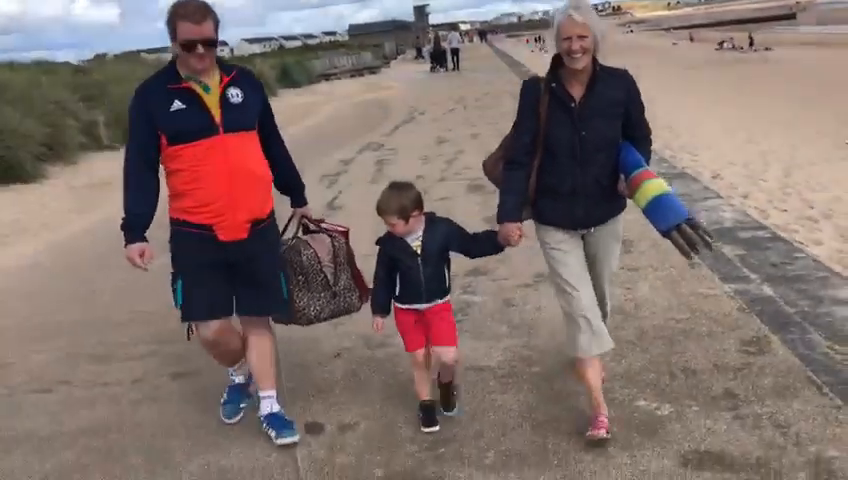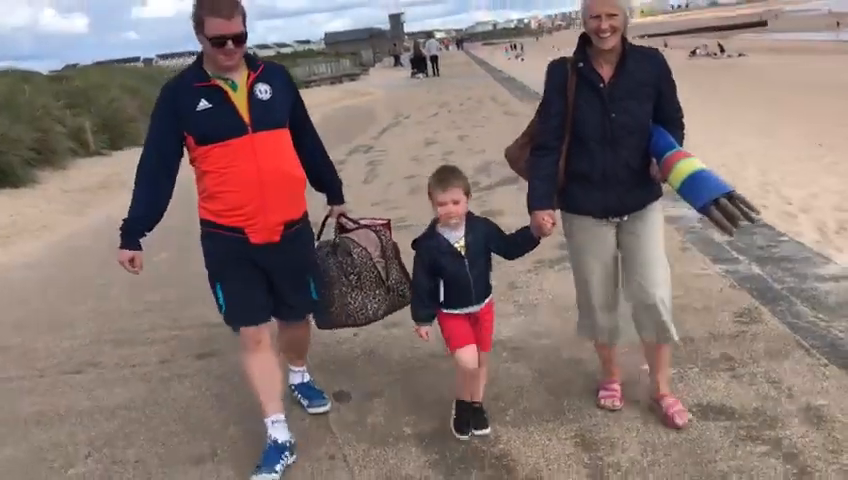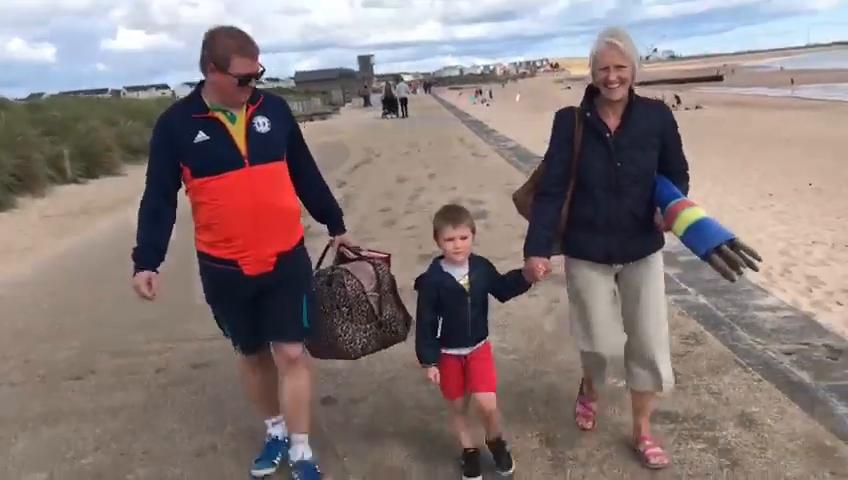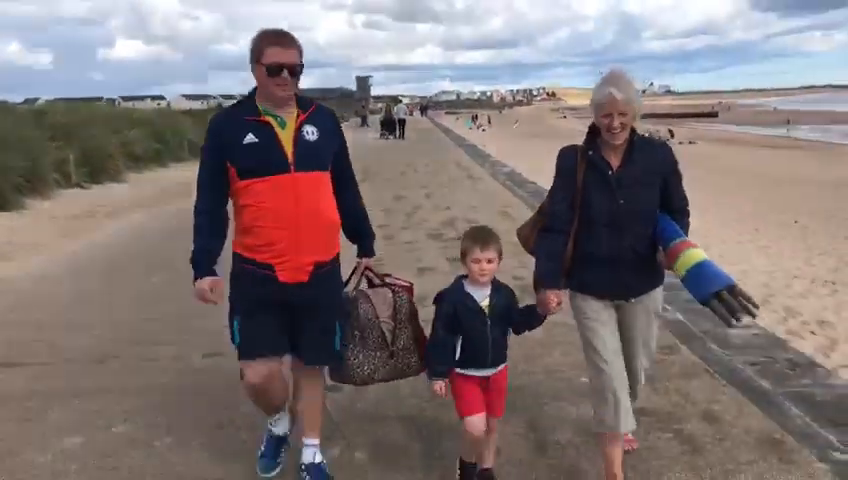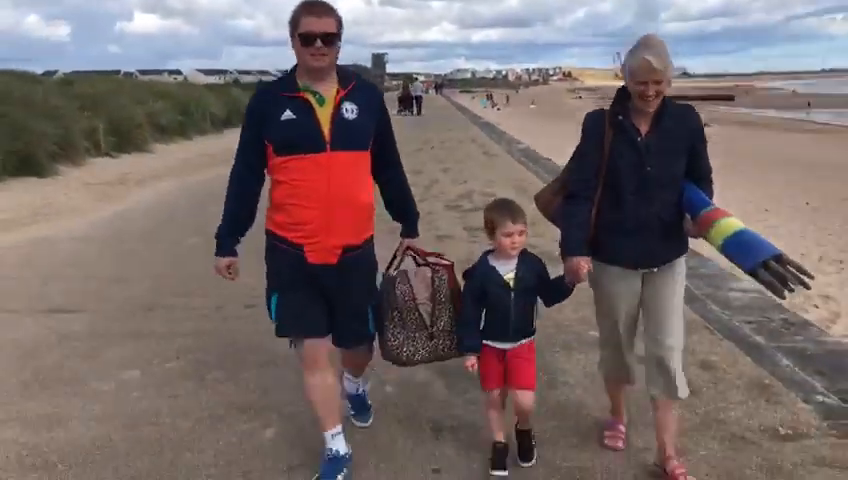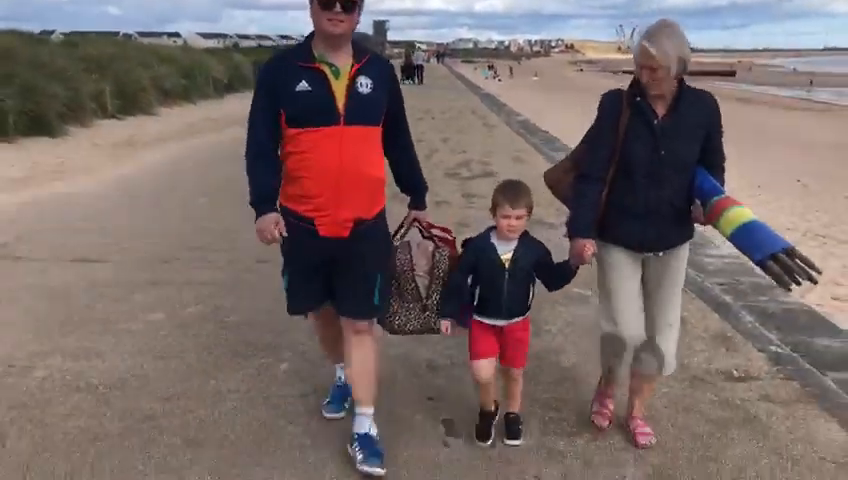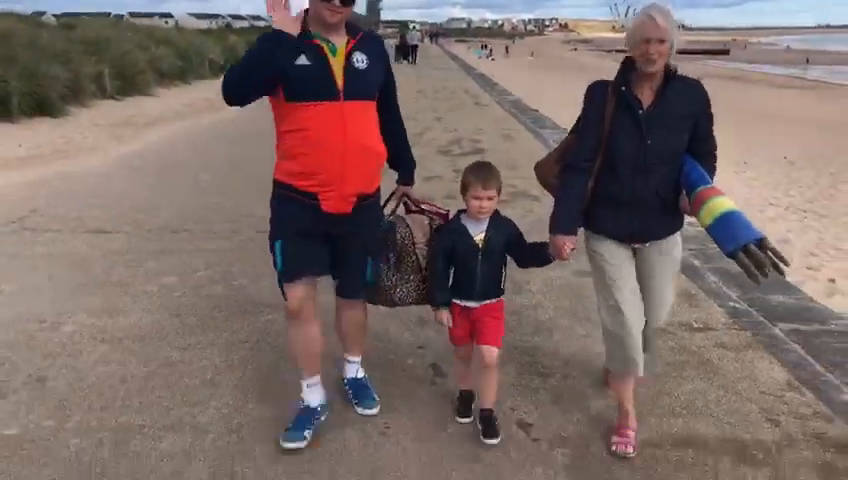
dt=0.4s
person 1, frame 1
left shoulder: (245, 83)
right shoulder: (153, 96)
left elbow: (273, 146)
right elbow: (140, 168)
left wrist: (298, 197)
right wrist: (135, 231)
left hip: (257, 229)
right hip: (195, 236)
left knee: (257, 321)
right knee: (211, 330)
left ankle: (269, 407)
right ankle: (238, 374)
person 1, frame 2
left shoulder: (275, 78)
right shoulder: (179, 95)
left elbow: (307, 142)
right elbow: (157, 168)
left wrist: (334, 194)
right wrist: (133, 234)
left hip: (290, 228)
right hip: (227, 238)
left knee: (295, 316)
right knee: (252, 334)
left ankle: (298, 375)
right ankle: (279, 438)
person 1, frame 3
left shoulder: (274, 109)
right shoulder: (176, 126)
left elbow: (305, 173)
right elbow: (159, 199)
left wrist: (335, 224)
right wrist: (147, 261)
left hip: (287, 259)
right hip: (225, 269)
left knee: (291, 354)
right knee: (253, 355)
right ankle: (276, 431)
person 1, frame 4
left shoulder: (323, 121)
right shoulder: (228, 127)
left elbow: (346, 190)
right elbow: (210, 202)
left wrist: (365, 246)
right wrist: (205, 265)
left hip: (320, 273)
right hip: (256, 274)
left knee: (311, 367)
right knee: (258, 375)
right ankle: (277, 423)
person 1, frame 5
left shoulder: (367, 97)
right shoulder: (268, 101)
left elbow: (388, 168)
right elbow: (246, 176)
left wrist: (409, 224)
right wrist: (227, 241)
left hip: (353, 252)
right hip: (290, 253)
left knee: (357, 343)
right knee: (313, 351)
left ankle: (354, 384)
person 1, frame 6
left shoulder: (379, 72)
right shoulder: (280, 70)
left elbow: (397, 142)
right elbow: (261, 146)
left wrist: (417, 198)
right wrist: (265, 205)
left hip: (365, 226)
right hip: (303, 224)
left knee: (360, 325)
right knee: (322, 312)
left ankle: (364, 428)
right ankle: (341, 376)
person 1, frame 7
left shoulder: (372, 49)
left elbow: (389, 116)
right elbow: (235, 91)
left wrist: (406, 173)
left hip: (360, 202)
right hip: (297, 199)
left knee: (353, 294)
right knee: (298, 300)
left ankle: (353, 371)
person 2, frame 1
left shoulder: (620, 85)
right shoulder: (536, 92)
left elbow: (640, 140)
right elbow: (519, 157)
right wrist: (509, 215)
left hip: (606, 214)
right hip: (554, 220)
left knee: (598, 296)
right knee: (579, 307)
left ankle: (588, 358)
right ankle: (599, 408)
person 2, frame 2
left shoulder: (650, 66)
right shoulder: (563, 74)
left elbow: (671, 123)
right elbow: (547, 144)
right wrist: (541, 203)
left hip: (641, 202)
right hip: (580, 207)
left knee: (654, 296)
right knee: (598, 297)
left ankle: (662, 390)
right ankle: (611, 375)
person 2, frame 3
left shoulder: (657, 117)
right shoulder: (570, 122)
left elbow: (677, 175)
right elbow: (551, 189)
right wrist: (537, 248)
left hip: (643, 251)
right hip: (586, 254)
left knee: (649, 343)
right knee: (601, 343)
left ankle: (642, 431)
right ankle: (588, 389)
person 2, frame 4
left shoulder: (658, 155)
right shoulder: (573, 161)
left elbow: (677, 211)
right elbow: (556, 225)
right wrist: (547, 282)
left hip: (643, 285)
right hip: (590, 289)
left knee: (634, 366)
right knee: (608, 379)
left ankle: (619, 426)
person 2, frame 5
left shoulder: (685, 122)
right shoulder: (600, 126)
left elbow: (701, 179)
right elbow: (579, 191)
right wrist: (574, 249)
left hip: (668, 256)
right hip: (612, 257)
left knee: (667, 349)
right knee: (616, 342)
right ankle: (617, 415)
person 2, frame 6
left shoulder: (702, 108)
right shoulder: (616, 106)
left elbow: (712, 167)
right elbow: (591, 172)
right wrist: (581, 231)
left hip: (672, 241)
right hip: (618, 239)
left knee: (660, 332)
right knee: (625, 329)
left ankle: (636, 411)
right ankle: (606, 384)
person 2, frame 7
left shoulder: (691, 96)
right shoulder: (603, 96)
left elbow: (704, 156)
right elbow: (578, 164)
right wrist: (563, 225)
left hip: (662, 229)
right hip: (607, 230)
left knee: (653, 314)
right knee: (623, 321)
left ankle: (618, 363)
right ankle: (626, 419)
person 3, frame 1
left shoulder: (442, 229)
right shoulder: (389, 244)
left elbow: (472, 245)
right elbow: (382, 278)
left wrist: (501, 238)
right wrist: (379, 310)
left hip: (439, 305)
right hip: (406, 310)
left knee: (447, 358)
right knee: (419, 359)
left ankle: (446, 382)
right ankle: (426, 403)
person 3, frame 2
left shoulder: (482, 228)
right shoulder: (429, 244)
left elbow: (509, 247)
right elbow: (421, 283)
left wrist: (534, 232)
right wrist: (422, 319)
left hip: (482, 307)
right hip: (451, 313)
left knee: (480, 360)
right knee: (467, 363)
left ankle: (476, 404)
right ankle: (462, 403)
person 3, frame 3
left shoulder: (482, 268)
right shoulder: (432, 280)
left elbow: (502, 289)
right elbow: (425, 322)
left wrist: (526, 276)
right wrist: (428, 360)
left hip: (479, 348)
right hip: (447, 353)
left knee: (487, 404)
right knee: (459, 406)
left ankle: (495, 440)
right ankle: (469, 451)
person 3, frame 4
left shoulder: (504, 294)
right shoulder: (452, 298)
left elbow: (518, 323)
right elbow: (440, 339)
left wrist: (540, 310)
right wrist: (438, 374)
left hip: (497, 372)
right hip: (464, 374)
left knee: (491, 427)
right knee: (476, 430)
person 3, frame 5
left shoulder: (533, 265)
right shoulder: (480, 272)
left elbow: (550, 296)
right elbow: (468, 312)
left wrist: (568, 280)
right wrist: (469, 349)
left hip: (523, 345)
right hip: (490, 346)
left knee: (524, 403)
right knee: (494, 399)
left ankle: (524, 431)
right ankle: (499, 444)
person 3, frame 6
left shoulder: (534, 249)
right shoulder: (478, 247)
left elbow: (551, 280)
right elbow: (458, 280)
left wrist: (572, 264)
right wrist: (448, 314)
left hip: (517, 323)
right hip: (482, 322)
left knee: (513, 374)
right knee: (483, 376)
left ankle: (512, 415)
right ankle: (487, 410)
person 3, frame 7
right shoulder: (450, 231)
left elbow: (524, 256)
right elbow: (438, 269)
right wrist: (440, 304)
left hip: (491, 304)
right hip: (458, 303)
left knee: (489, 358)
right knee: (463, 354)
right ankle: (465, 393)
